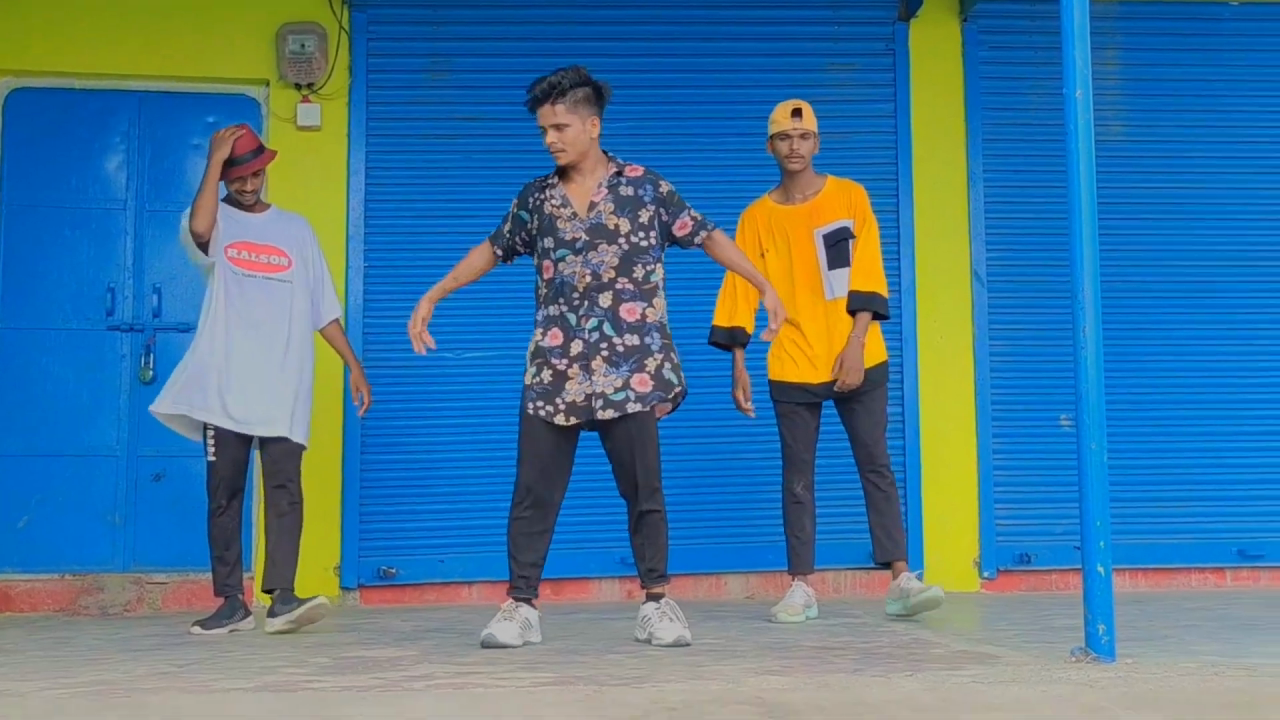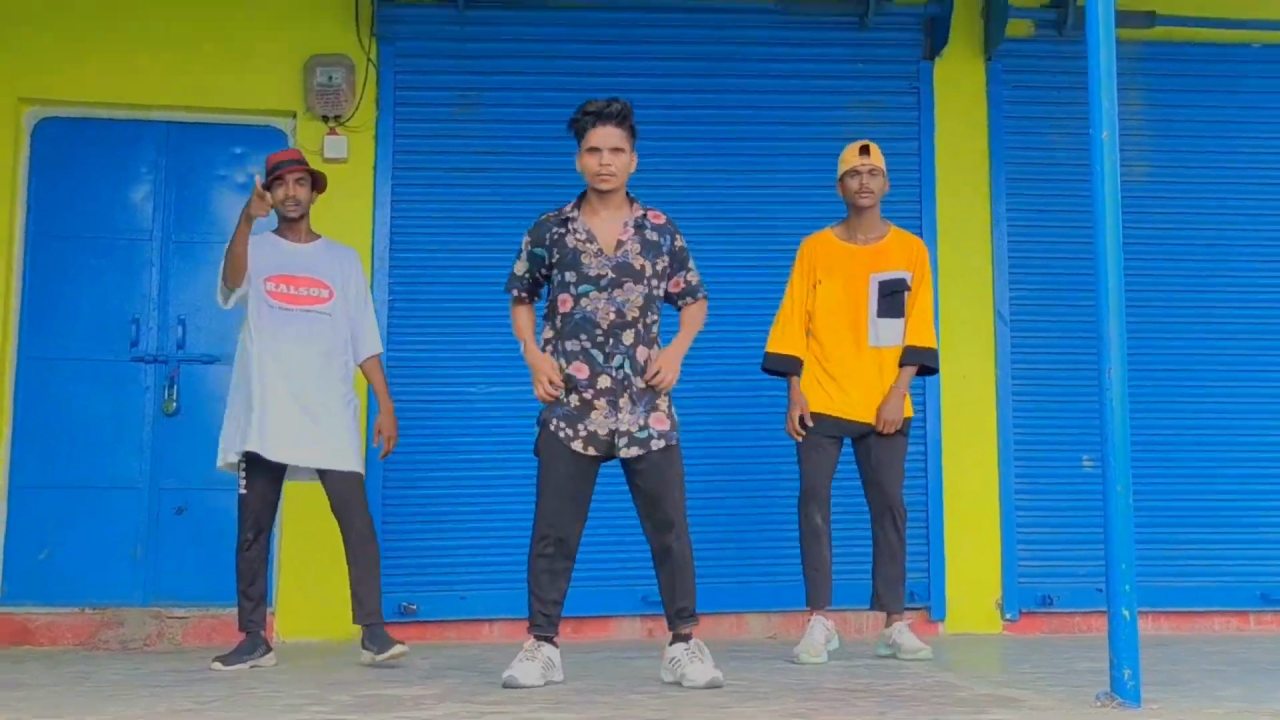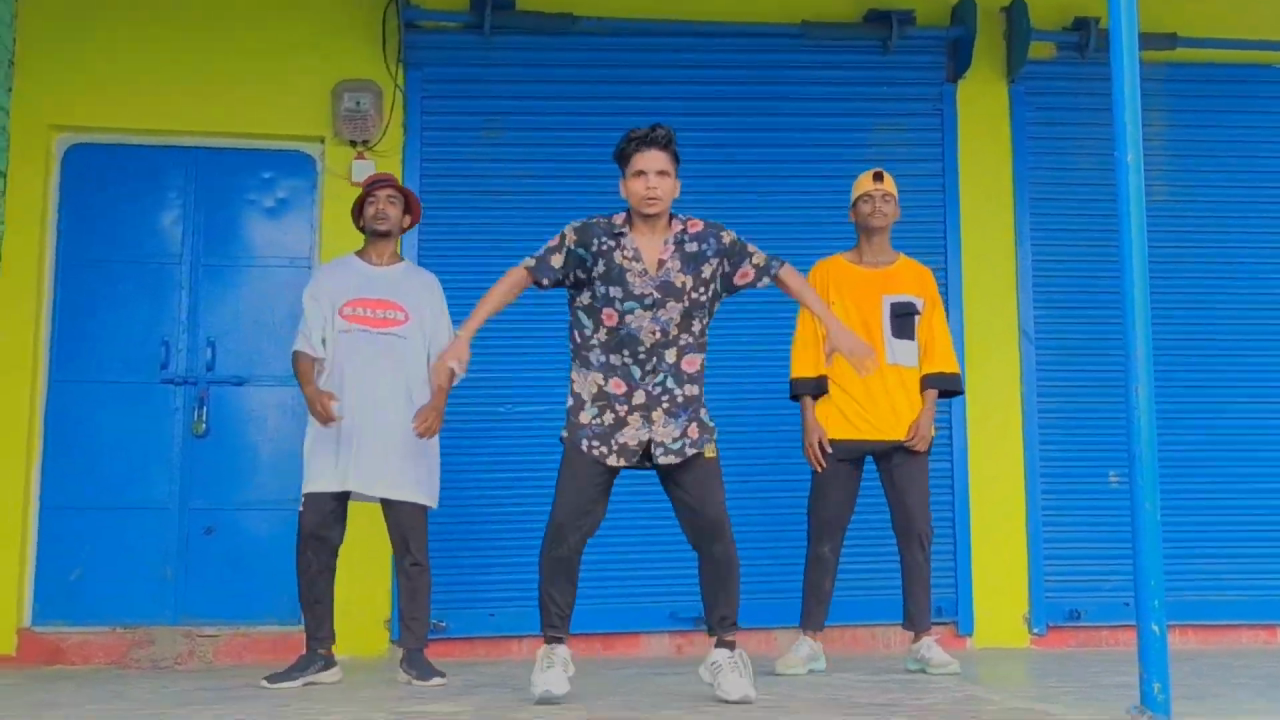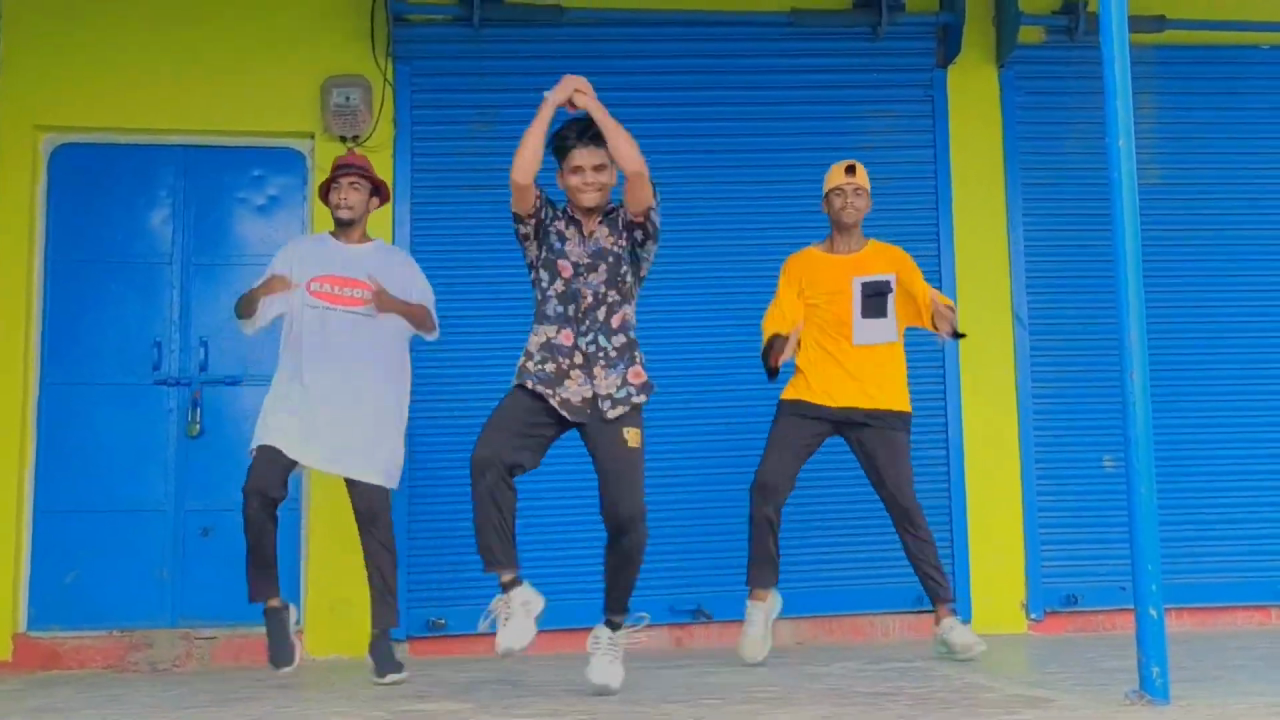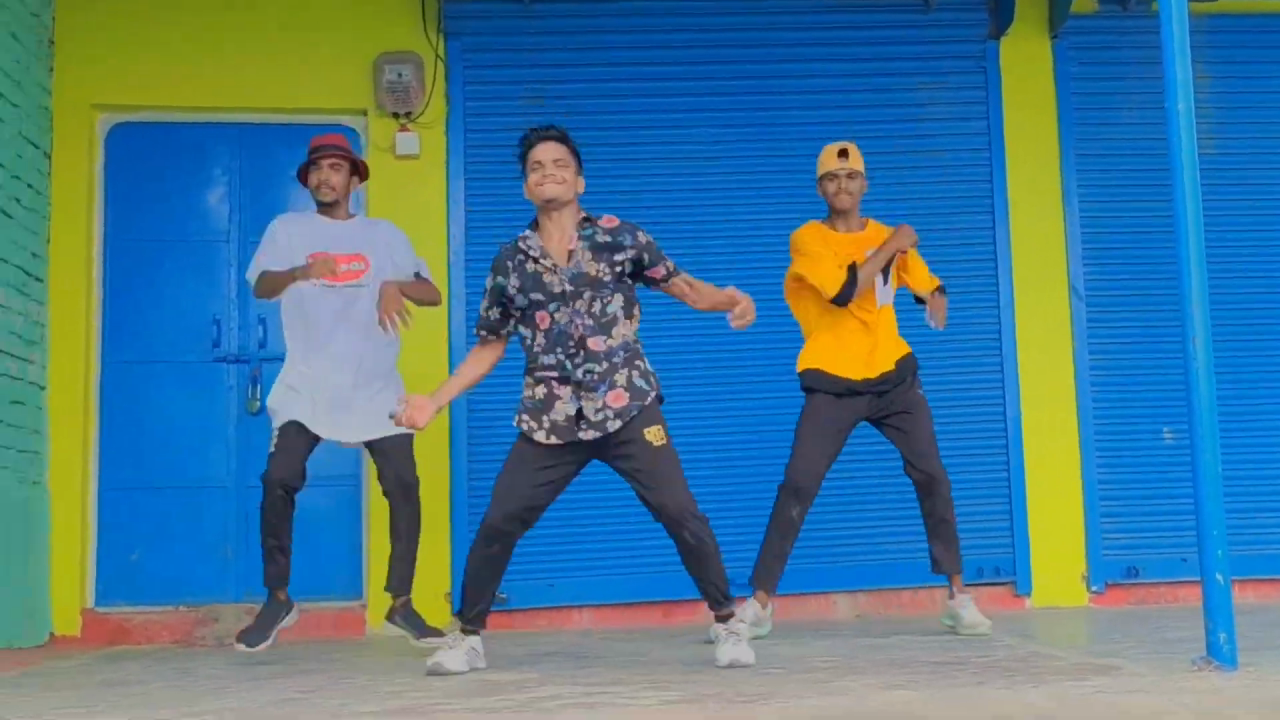
dt=0.4s
person 1, frame 1
left shoulder: (645, 186)
right shoulder: (535, 196)
left elbow: (707, 237)
right elbow: (491, 250)
left wrist: (764, 286)
right wrist: (433, 296)
left hip: (628, 363)
right hip: (554, 365)
left knee: (641, 487)
right knee: (534, 491)
left ankle: (655, 602)
right ankle: (521, 606)
person 1, frame 2
left shoulder: (662, 229)
right shoulder: (548, 230)
left elbow: (694, 302)
right elbow: (519, 300)
left wrist: (678, 350)
right wrist: (534, 354)
left hip: (645, 403)
right hip: (571, 404)
left knee: (668, 525)
right knee: (554, 529)
left ankle: (683, 645)
right ankle: (542, 646)
person 1, frame 3
left shoulder: (711, 240)
right shoulder: (590, 238)
left elbow: (772, 271)
right elbow: (523, 275)
left wrist: (835, 325)
right wrist: (463, 335)
left hip: (682, 419)
right hip: (600, 415)
left knee: (712, 533)
right knee: (565, 533)
left ankle: (723, 653)
right ankle: (555, 651)
person 1, frame 4
left shoulder: (636, 220)
right shoulder: (542, 222)
left elbow: (640, 178)
right elbow: (519, 176)
left wrist: (595, 107)
right wrist: (553, 102)
left hip: (615, 383)
right hip: (547, 375)
left knee: (626, 512)
right knee: (488, 464)
left ankle: (611, 629)
right ankle: (512, 590)
person 1, frame 5
left shoulder: (617, 235)
right shoulder: (509, 262)
left elbow: (679, 285)
right elbow: (491, 344)
left wrist: (725, 298)
right wrist: (438, 399)
left hip: (625, 402)
right hip: (553, 413)
left knee: (676, 510)
right knee: (500, 524)
left ankle: (728, 621)
right ankle: (468, 634)
person 2, frame 1
left shoulder: (297, 229)
right shoulder: (210, 218)
left elbow: (322, 307)
right elbow: (201, 232)
left wrist: (353, 364)
right wrist: (215, 158)
left hip: (285, 385)
right hip: (225, 383)
left knee: (285, 488)
right knee: (224, 491)
left ankle: (282, 598)
right ankle: (232, 601)
person 2, frame 2
left shoulder: (343, 260)
right shoulder: (252, 248)
left elbow: (365, 340)
right elbow: (232, 284)
left wrist: (385, 404)
right wrist: (248, 215)
left hip: (330, 413)
right hip: (264, 413)
left knee: (355, 516)
right knee: (253, 525)
left ankle: (373, 630)
right ankle: (254, 637)
person 2, frame 3
left shoulder: (425, 286)
right shoulder: (329, 277)
left elbow: (447, 356)
right elbow: (305, 348)
left wrist: (438, 397)
right wrist: (311, 390)
left hip: (403, 437)
right hip: (338, 433)
left knee: (411, 543)
right knee: (317, 537)
left ankle: (414, 653)
right ankle: (319, 653)
person 2, frame 4
left shoulder: (397, 262)
right shoulder: (302, 255)
left elbow: (428, 323)
right elbow: (246, 313)
left wrist: (393, 302)
right wrist: (260, 292)
left hip: (367, 413)
right hip: (299, 405)
left knee: (373, 522)
right knee: (259, 492)
left ankle: (382, 638)
right ankle: (273, 607)
person 2, frame 5
left shoulder: (384, 234)
right shoulder: (287, 229)
left elbow: (432, 293)
right elbow: (259, 286)
left wrist: (398, 287)
right wrist: (303, 268)
left hip: (372, 385)
right hip: (306, 382)
left knee: (404, 487)
right knee: (281, 481)
left ankle: (401, 603)
right ankle: (277, 599)
person 3, frame 1
left shoulder: (852, 197)
right shoulder: (757, 217)
left elbow: (869, 275)
right elbow: (740, 292)
left wrist: (857, 342)
right wrist: (738, 366)
left hip: (860, 359)
right hip: (793, 366)
left knee: (876, 462)
right knee: (798, 473)
left ankle: (902, 578)
right ankle: (801, 585)
person 3, frame 2
left shoulder: (911, 250)
right shoulder: (815, 249)
left elbow: (918, 327)
right elbow: (792, 323)
left wrist: (899, 391)
right wrist: (794, 390)
left hip: (883, 404)
right hip: (821, 401)
left knee: (888, 507)
right knee: (814, 503)
left ankle: (893, 624)
right ankle: (820, 622)
person 3, frame 3
left shoulder: (920, 277)
right shoulder: (826, 273)
left elbow: (935, 353)
right elbow: (808, 352)
left wrist: (927, 414)
right wrist: (809, 418)
left hip: (903, 427)
right hip: (838, 428)
left knee: (915, 528)
right knee: (825, 531)
left ankle: (922, 641)
right ankle: (810, 640)
person 3, frame 4
left shoulder: (893, 260)
right shoulder: (801, 264)
left elbow: (928, 305)
right elbow: (781, 322)
left wrist: (942, 314)
right wrist: (779, 350)
left hip: (879, 405)
right hip: (812, 399)
left knee: (905, 507)
right knee: (767, 488)
left ankle: (945, 617)
right ankle: (762, 596)
person 3, frame 5
left shoulder: (884, 235)
right shoulder: (806, 240)
left elbow: (927, 288)
right elbow: (846, 291)
left wrist: (936, 302)
right wrist: (891, 248)
left hip: (890, 375)
right hip: (831, 384)
left knee: (932, 478)
right knee: (799, 485)
left ankle: (957, 596)
right ankle: (759, 602)
